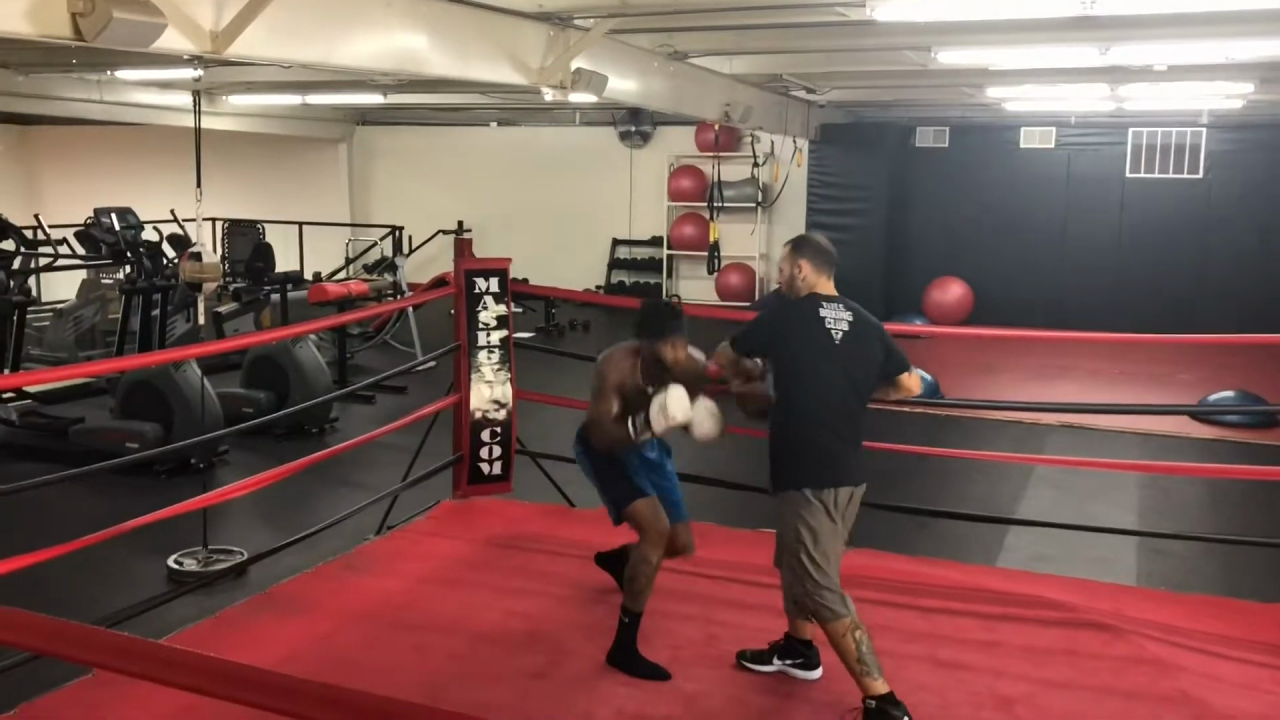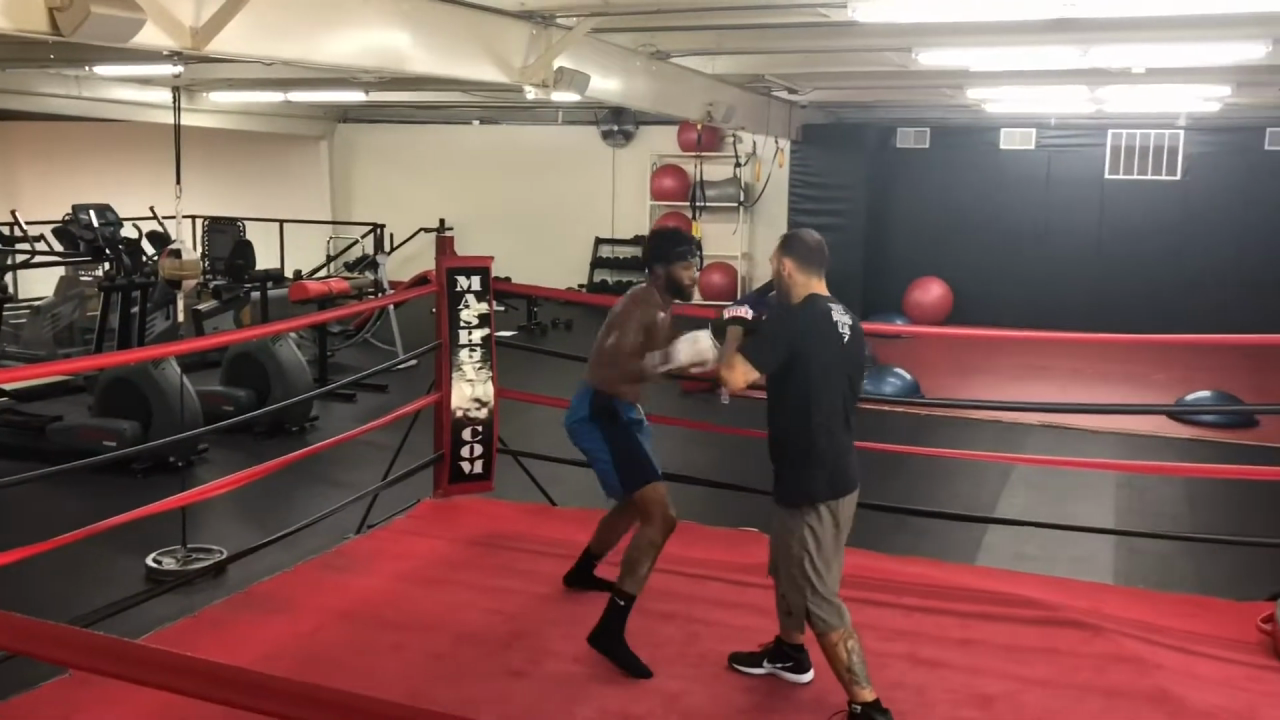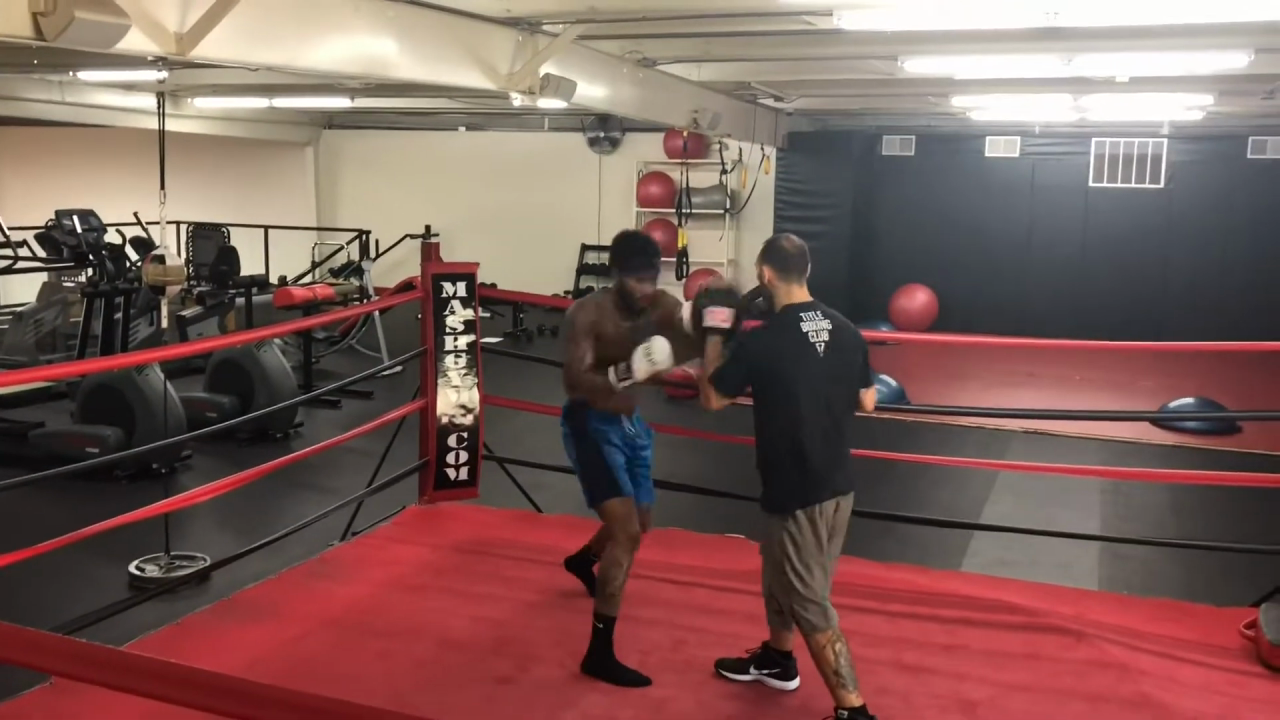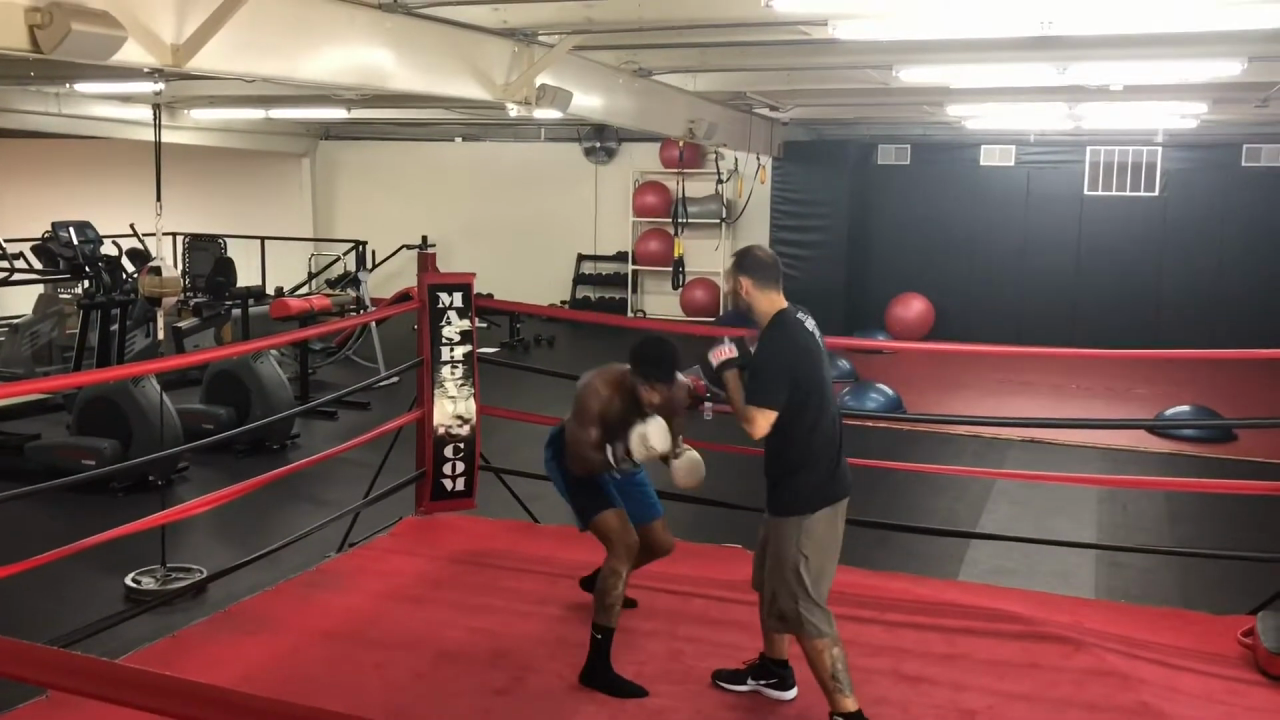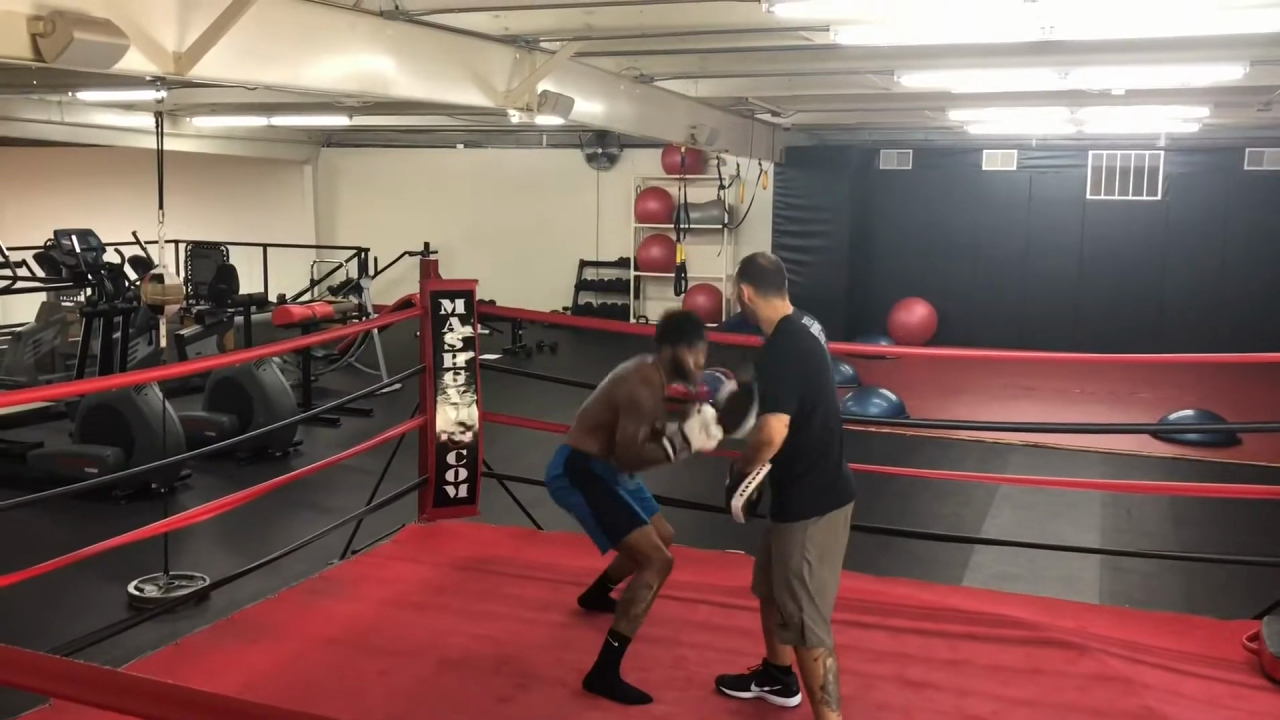
dt=0.4s
person 1, frame 1
left shoulder: (784, 318)
right shoulder: (867, 325)
left elbow: (725, 357)
right elbow: (910, 385)
left wrist: (743, 378)
left hip: (808, 476)
right hip: (847, 472)
left knee: (824, 590)
right knee: (797, 563)
right ankle: (797, 648)
person 1, frame 2
left shoulder: (790, 320)
right shoulder: (847, 324)
left elbow: (733, 376)
left wrist: (736, 331)
left hip: (812, 483)
right hip: (836, 474)
left knee: (818, 596)
right knee: (789, 568)
right ankle: (789, 652)
person 1, frame 3
left shoulder: (761, 341)
right shoulder: (845, 330)
left elbow: (711, 399)
right elbow: (866, 401)
left wrist: (714, 334)
left hip: (797, 490)
right hip: (836, 482)
left knee: (807, 599)
right knee: (783, 578)
right ankle: (776, 659)
person 1, frame 4
left shoulder: (776, 346)
right shoulder: (798, 321)
left elbow: (755, 425)
left wrist: (728, 371)
left hip: (807, 493)
right hip: (813, 482)
left knee: (803, 604)
right knee: (771, 579)
right ankle: (773, 668)
person 1, frame 5
left shoulder: (785, 349)
right shoulder: (797, 328)
left elbow: (771, 431)
left wrist: (744, 470)
left hip: (813, 501)
right hip: (803, 492)
left knee: (805, 614)
right knee: (771, 584)
right ankle: (777, 675)
person 2, frame 1
left shoulder: (694, 365)
right shoulder: (615, 365)
left elbow: (692, 408)
right elbow: (601, 436)
left wrist: (701, 417)
right wrist: (649, 423)
left hip: (650, 448)
right hip: (605, 447)
left knee: (682, 544)
right knee: (656, 530)
left ankle: (618, 558)
right ankle: (624, 647)
person 2, frame 2
left shoulder: (657, 306)
right shoulder: (642, 306)
right elbow: (615, 369)
left wrist: (688, 352)
right wrist: (679, 356)
left hip: (615, 412)
right hip: (600, 414)
left knee: (637, 504)
right knee: (661, 517)
left ankle: (581, 571)
right ankle: (609, 630)
person 2, frame 3
left shoulder: (664, 306)
right shoulder: (587, 312)
left elbow: (694, 352)
right elbow: (577, 384)
left wrist: (692, 340)
right wrist: (632, 369)
left hip: (629, 424)
right hip: (590, 425)
left knee: (638, 520)
right knee: (628, 533)
left ankle: (581, 561)
right ankle: (599, 655)
person 2, frame 4
left shoulder: (676, 391)
right shoulder: (596, 391)
left elbow: (671, 437)
right elbow: (579, 462)
left wrist: (677, 453)
right wrist: (628, 450)
left hip: (622, 459)
right hip: (581, 463)
left knee: (661, 544)
right knee: (624, 543)
left ankle: (600, 581)
right ankle: (597, 666)
person 2, frame 5
left shoulder: (652, 374)
right shoulder: (643, 385)
left elbow: (643, 432)
right elbow: (629, 457)
left wrist: (683, 428)
right wrist: (684, 441)
left hip: (599, 466)
right hip: (579, 473)
left knee: (662, 538)
right knee: (658, 562)
left ankle: (597, 594)
right ankle: (604, 672)
